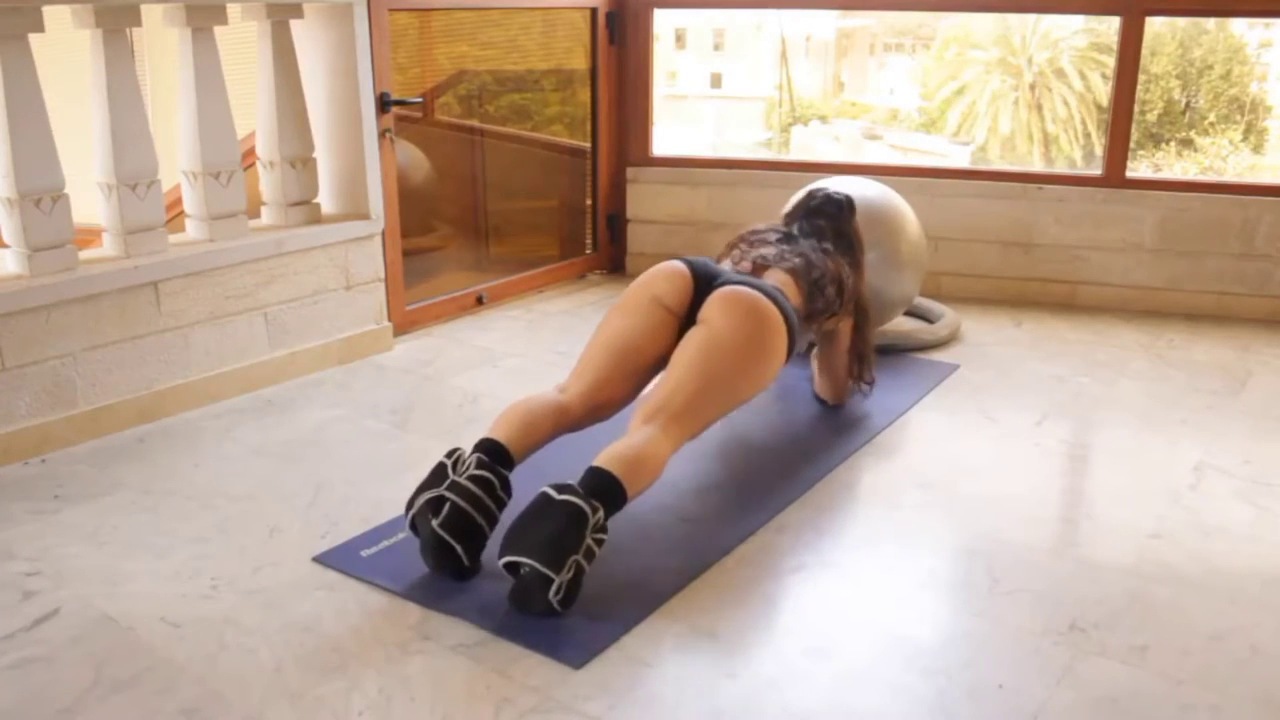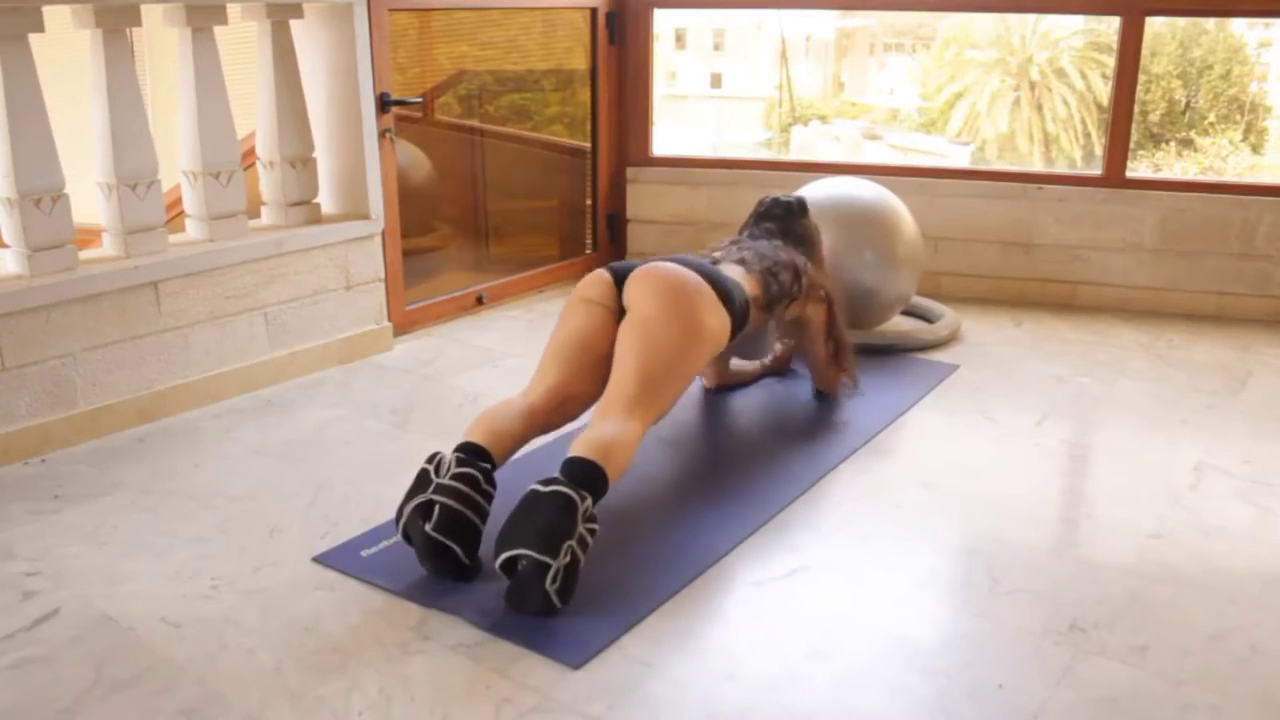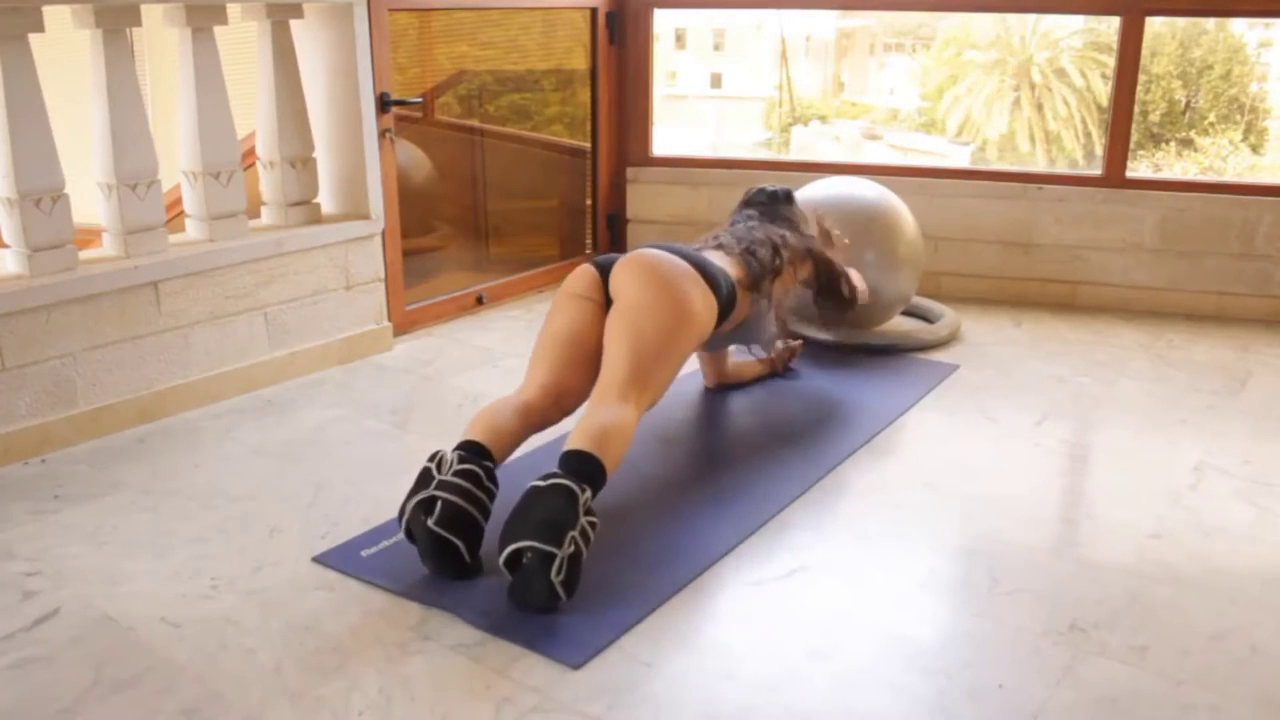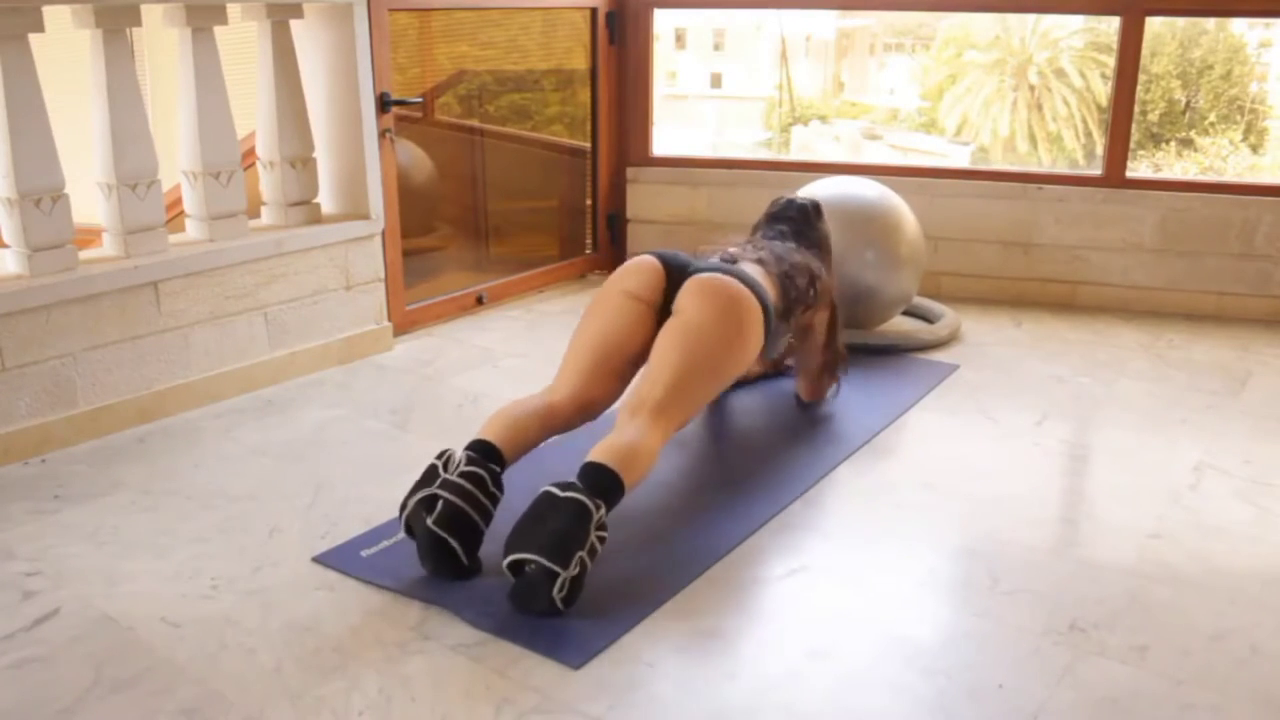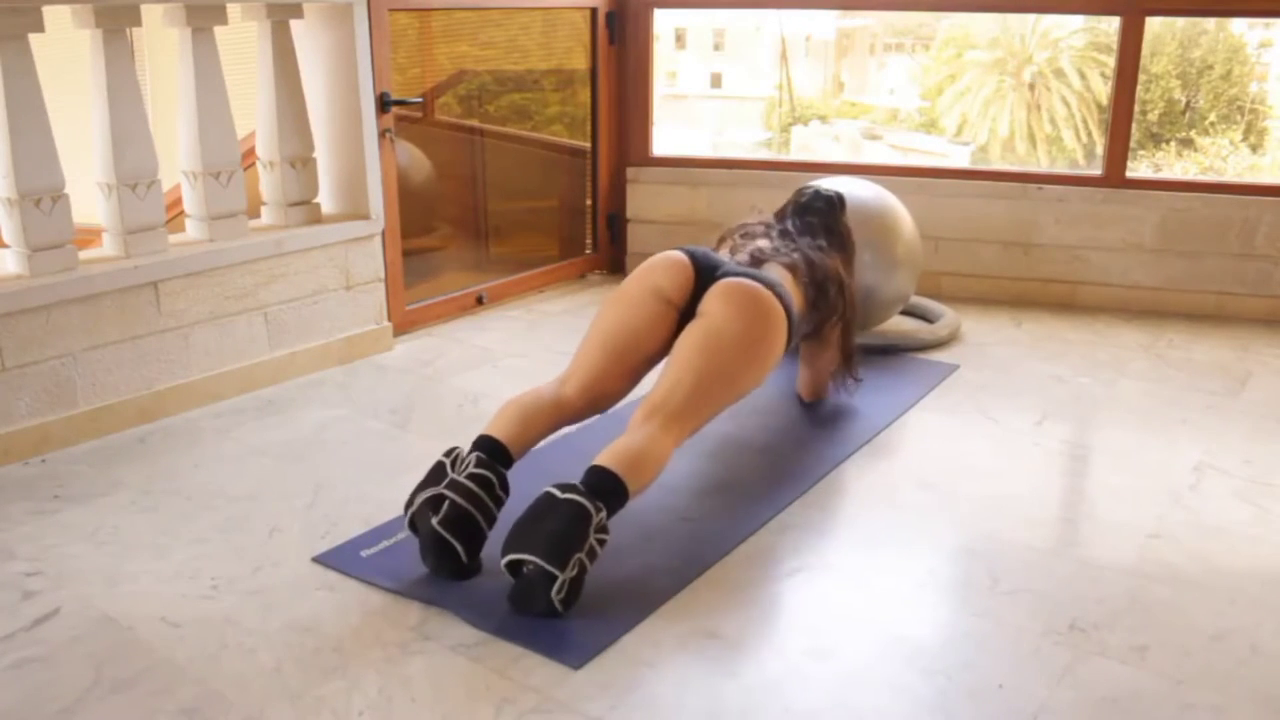
dt=0.4s
person 1, frame 1
left shoulder: (758, 237)
right shoulder: (838, 282)
right elbow: (834, 392)
right wrist: (818, 361)
left hip: (679, 274)
right hip: (752, 313)
left knee: (574, 399)
right knee: (658, 428)
left ankle: (478, 472)
right ankle: (580, 507)
person 1, frame 2
left shoulder: (721, 257)
right shoulder: (802, 278)
left elbow: (714, 374)
right elbow: (829, 382)
left wrist: (767, 363)
left hip: (610, 278)
right hip: (679, 290)
left knee: (539, 404)
right knee: (623, 415)
left ankle: (461, 473)
right ankle: (566, 500)
person 1, frame 3
left shoulder: (715, 249)
right shoulder: (792, 253)
left elbow: (715, 374)
right elbow: (849, 290)
left wrist: (768, 362)
right wrist: (834, 261)
left hip: (596, 272)
right hip: (662, 277)
left knee: (535, 398)
right knee: (619, 403)
left ankle: (463, 469)
right ankle: (565, 494)
person 1, frame 4
left shoulder: (732, 252)
right shoulder: (812, 281)
left elbow: (706, 366)
right elbow: (810, 391)
left wrist: (761, 365)
left hip: (652, 269)
right hip: (726, 300)
left knee: (563, 399)
right knee: (646, 421)
left ankle: (471, 470)
right ankle: (579, 506)
person 1, frame 5
left shoulder: (746, 233)
right shoulder: (831, 276)
right elbow: (812, 391)
right wrist: (811, 362)
left hip: (679, 266)
right hip: (752, 307)
left knee: (571, 392)
right knee: (657, 427)
left ankle: (476, 471)
right ankle: (583, 507)
